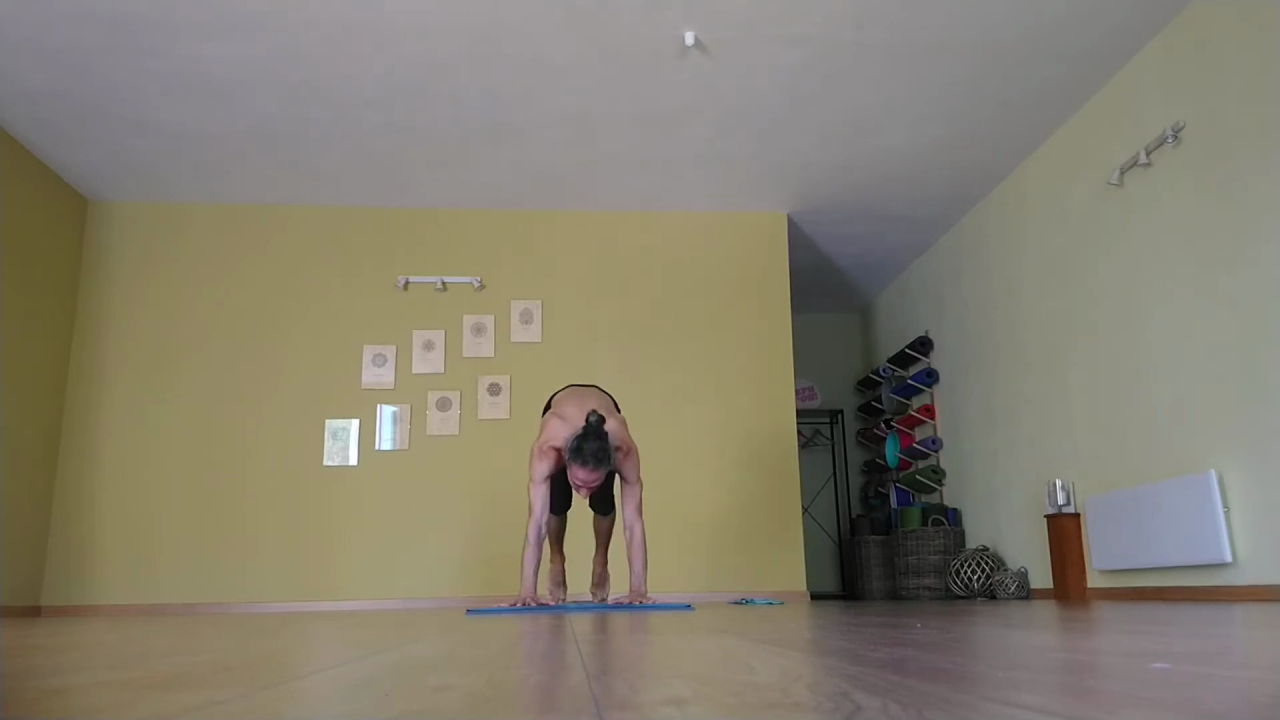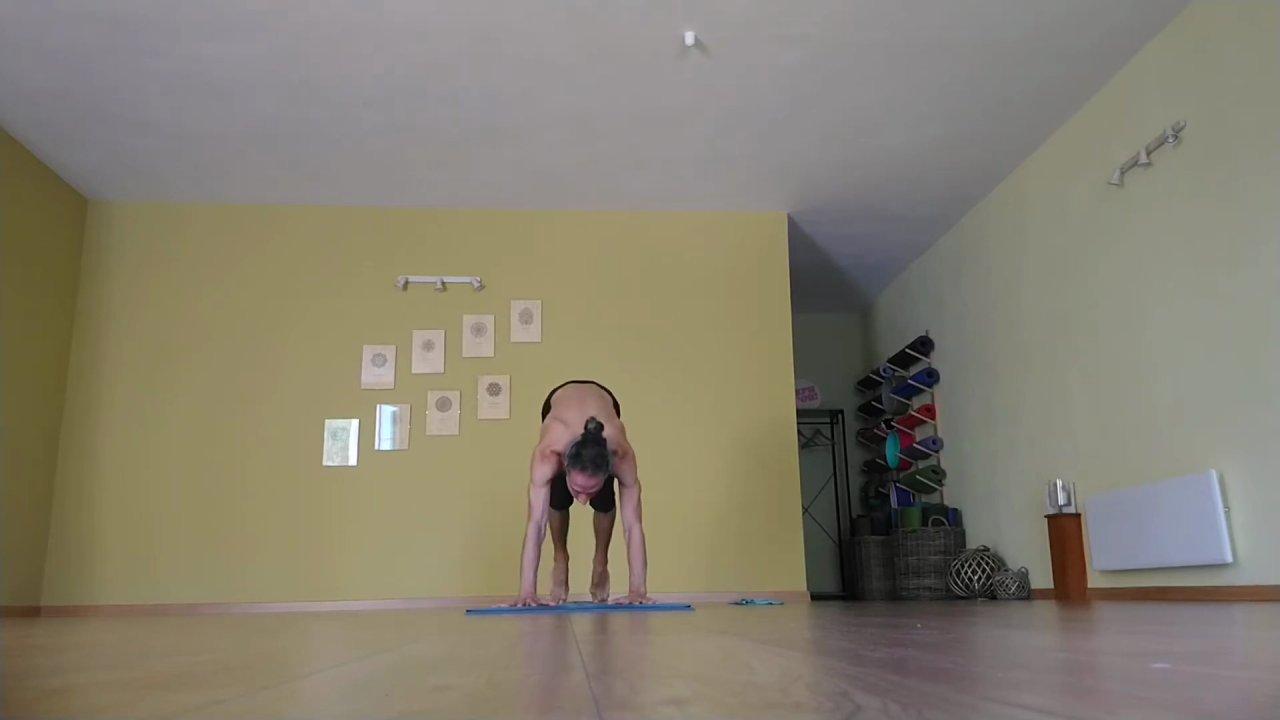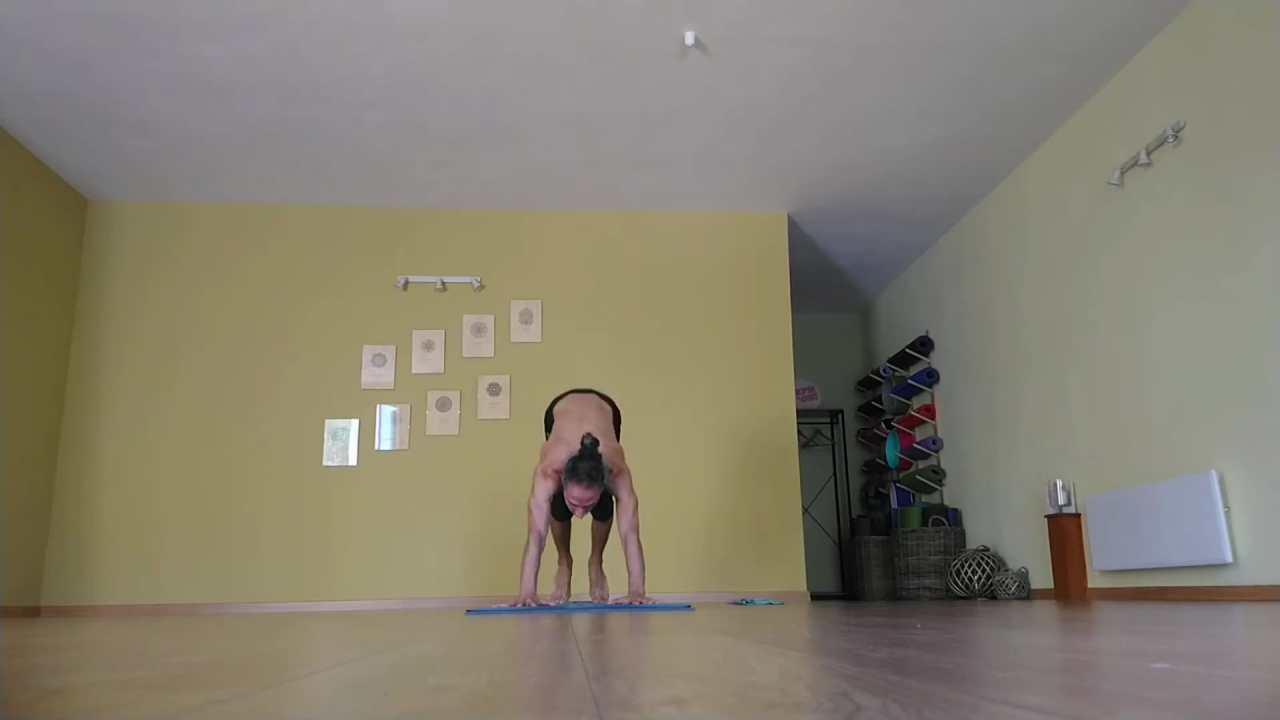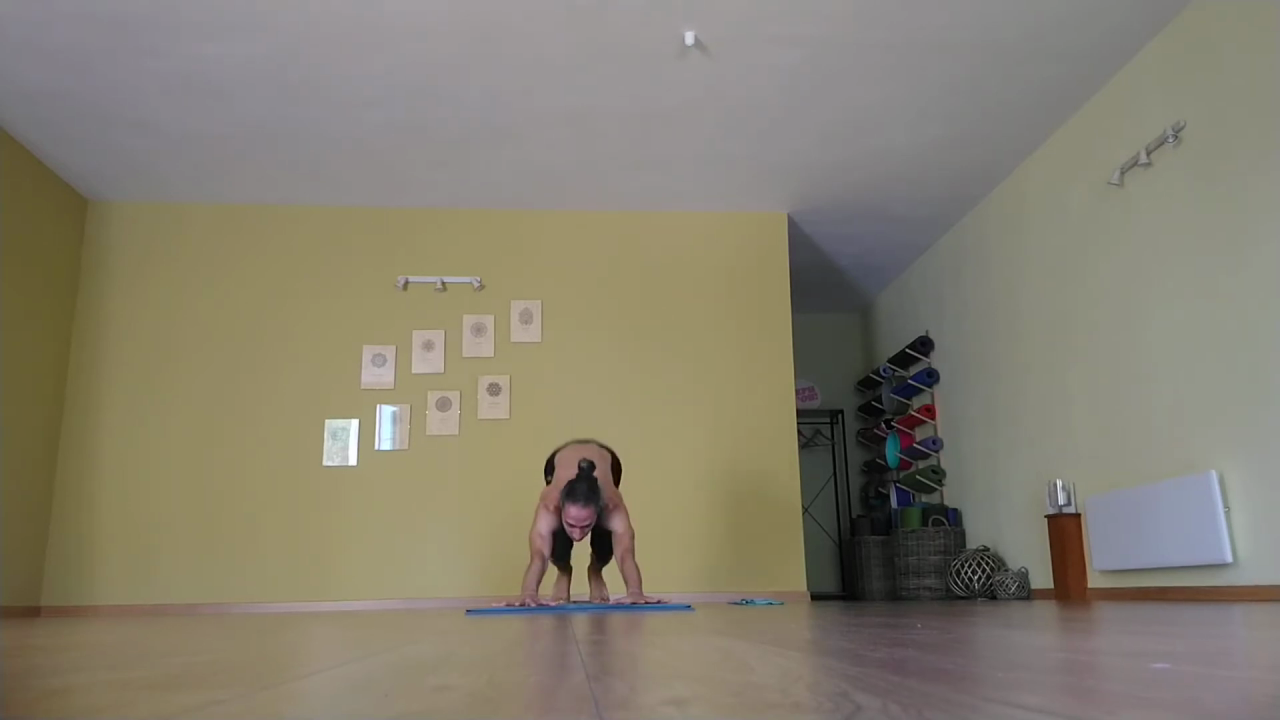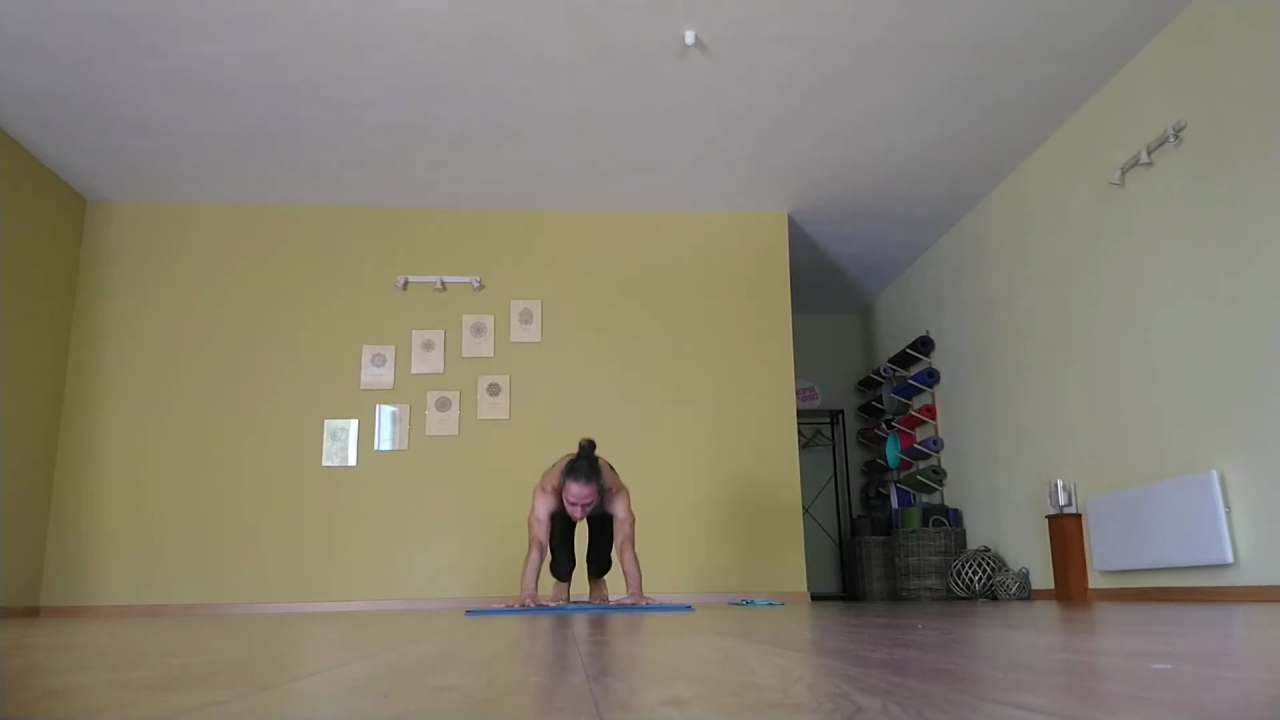
dt=0.2s
person 1, frame 1
left shoulder: (623, 450)
right shoulder: (547, 449)
left elbow: (634, 522)
right elbow: (537, 521)
left knee: (603, 502)
right knee: (558, 502)
left ankle: (601, 562)
right ankle: (556, 561)
person 1, frame 2
left shoulder: (620, 453)
right shoulder: (549, 453)
left elbow: (633, 524)
right elbow: (535, 523)
left wrist: (638, 590)
left knee: (603, 500)
right knee: (558, 497)
left ankle: (601, 563)
right ankle: (560, 560)
person 1, frame 3
left shoulder: (616, 471)
right shoulder: (550, 470)
left elbow: (630, 532)
right elbow: (536, 533)
left wrist: (637, 587)
right wrist: (527, 589)
left knee: (603, 509)
right knee: (559, 510)
left ankle: (597, 562)
right ankle: (564, 562)
person 1, frame 4
left shoulder: (612, 506)
right shoulder: (550, 504)
left elbow: (625, 553)
right elbow: (539, 554)
left wrist: (635, 591)
right wrist: (529, 591)
left knee: (603, 549)
right knee: (559, 550)
left ankle: (595, 574)
right ankle: (564, 574)
person 1, frame 5
left shoulder: (615, 491)
right shoulder: (547, 490)
left elbow: (625, 546)
right elbow: (537, 545)
left wrist: (635, 592)
right wrist: (527, 592)
left knee: (599, 561)
right knee: (563, 566)
left ankle: (595, 579)
right ankle: (563, 581)
